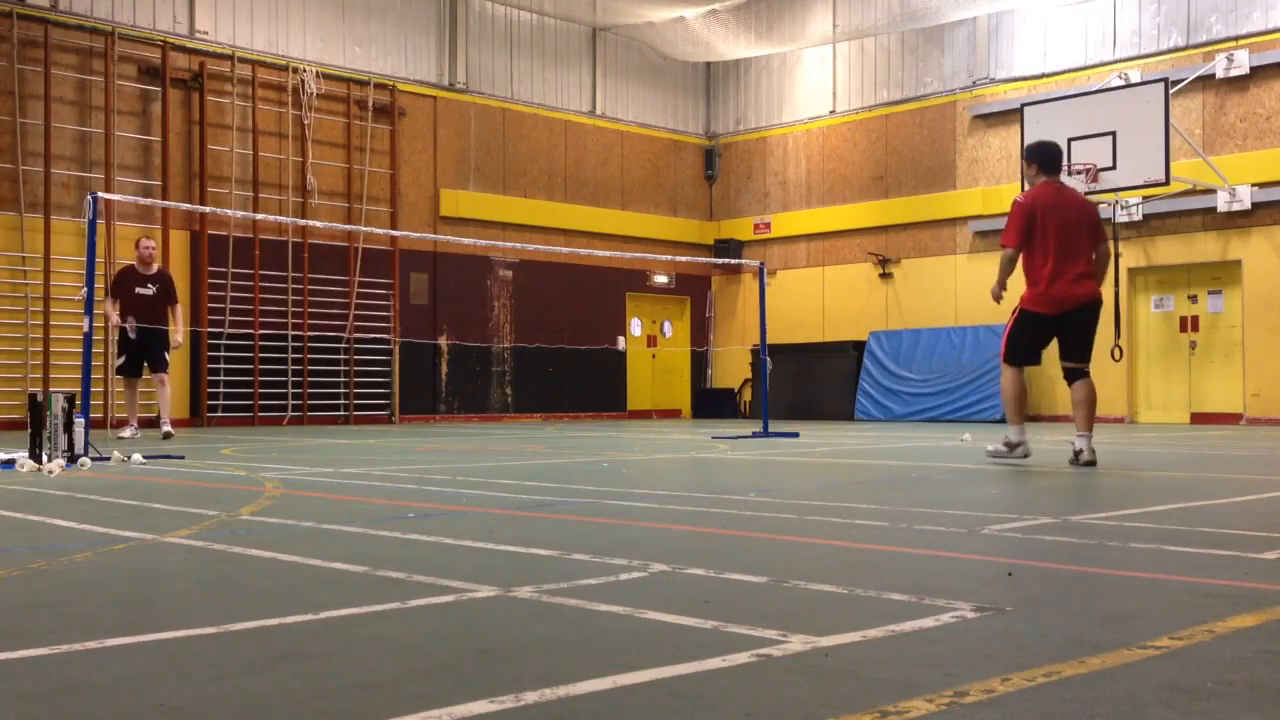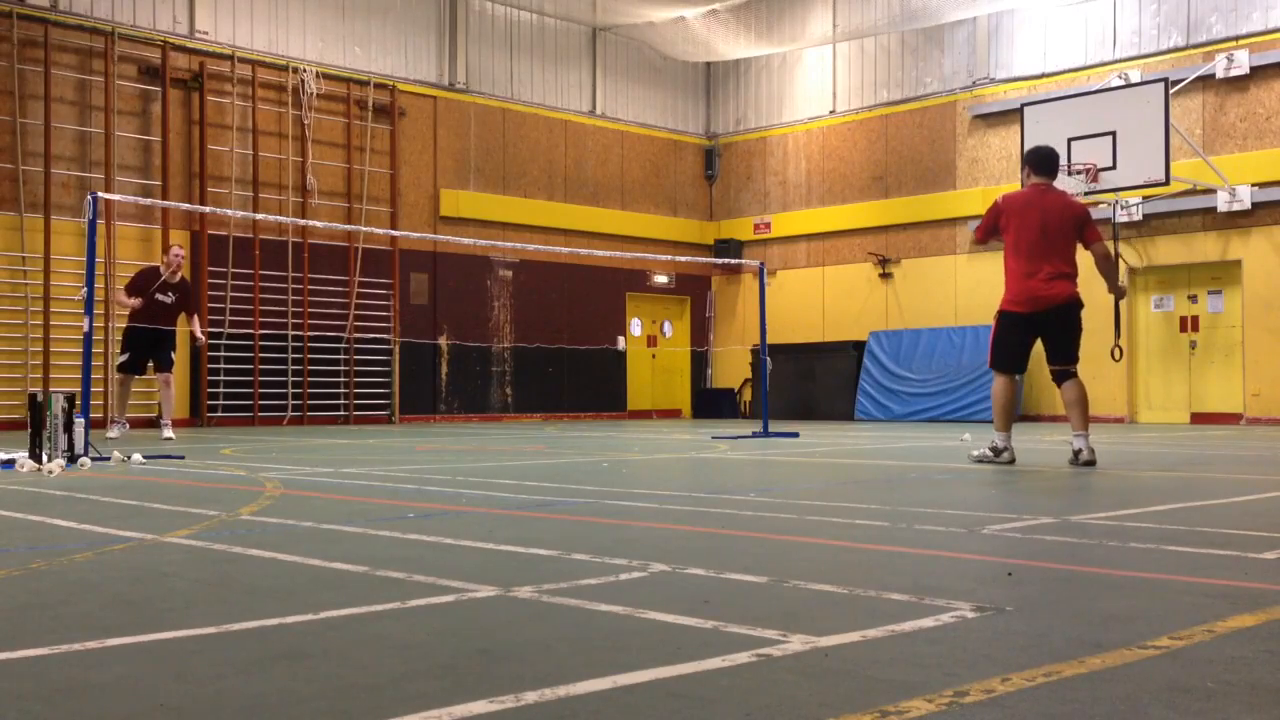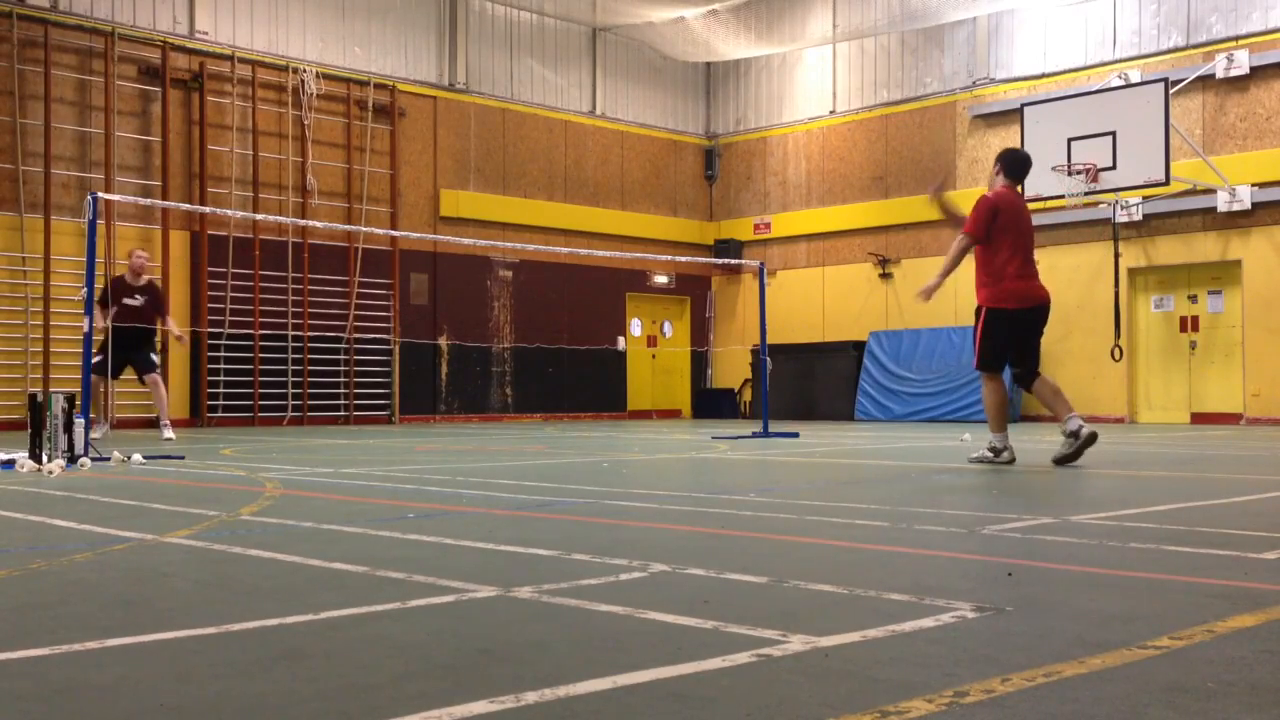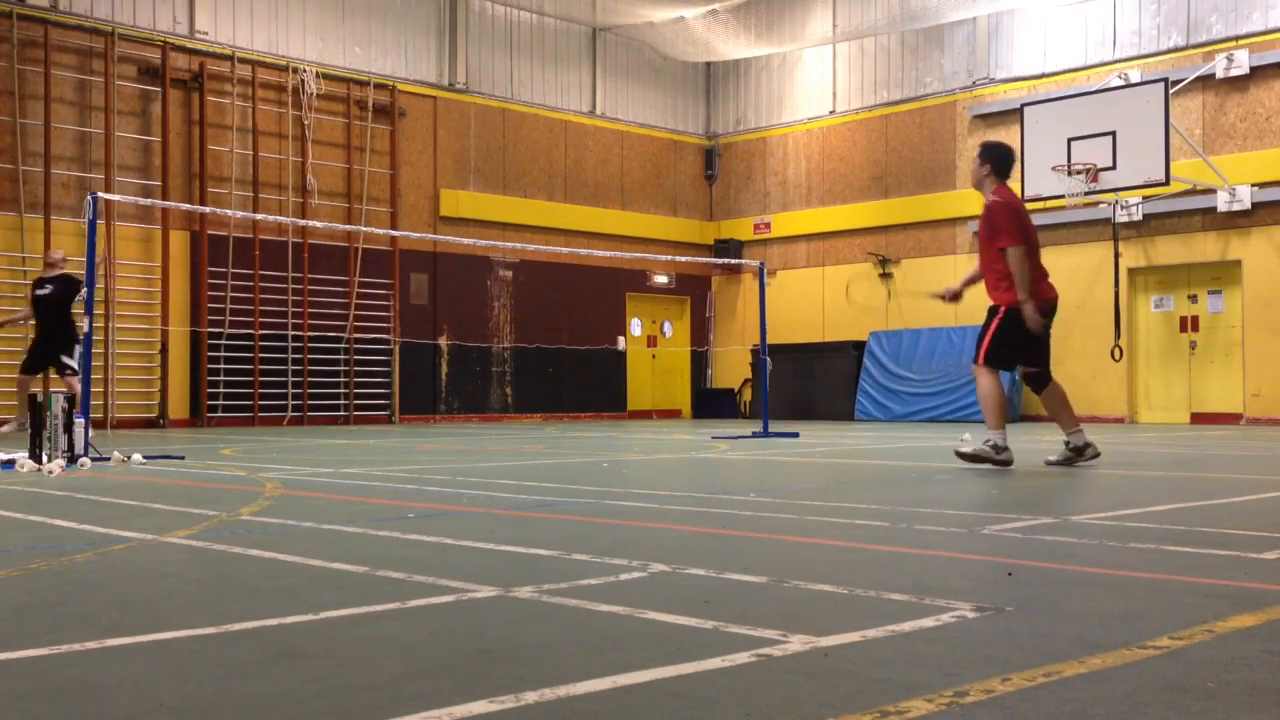
dt=0.7s
person 1, frame 1
left shoulder: (1027, 202)
right shoulder: (1085, 204)
left elbow: (1011, 251)
right elbow: (1104, 253)
left wrist: (1000, 283)
right wrist: (1091, 285)
left hip: (1042, 300)
right hip: (1084, 299)
left knee: (1011, 363)
right knee: (1078, 372)
left ankle: (1016, 438)
right ankle: (1084, 446)
person 1, frame 2
left shoulder: (1007, 203)
right shoulder: (1075, 208)
left elbow: (979, 237)
right elbow: (1101, 251)
right wrist: (1114, 286)
left hip: (1020, 303)
right hip: (1063, 302)
left knee: (1004, 372)
right knee: (1066, 373)
left ankle: (1001, 446)
right ankle: (1082, 445)
person 1, frame 3
left shoulder: (991, 200)
right shoulder: (1020, 208)
left elbow: (966, 239)
right elbow: (971, 224)
left wrist: (940, 277)
right wrist: (942, 203)
left hip: (1000, 301)
right hip: (1034, 300)
left knee: (991, 373)
right knee: (1026, 373)
left ankle: (999, 446)
right ankle: (1076, 426)
person 1, frame 4
left shoulder: (998, 203)
right shoulder: (1003, 202)
left elbow: (1015, 252)
right elbow: (992, 260)
left wrist: (1025, 301)
right wrist: (961, 287)
left hip: (1020, 304)
right hip: (1037, 300)
left knee: (984, 366)
right knee: (1036, 375)
left ankle: (996, 443)
right ankle: (1079, 443)
person 2, frame 1
left shoulder: (164, 277)
right shoulder: (124, 275)
left elbow: (175, 306)
right elbow: (109, 300)
left wrist: (179, 332)
right wrist: (112, 316)
left hip: (157, 334)
right hip: (130, 334)
left knee: (161, 377)
right knee: (130, 380)
left ankle: (165, 423)
right ankle: (132, 425)
person 2, frame 2
left shoulder: (185, 287)
right shoulder: (146, 274)
left elbow: (192, 314)
right elbow: (120, 295)
left wrist: (197, 333)
right wrist: (130, 303)
left hip: (165, 336)
right hip: (137, 332)
left knee: (166, 377)
right knee: (124, 377)
left ankle: (166, 425)
right ankle: (119, 421)
person 2, frame 3
left shoulder: (153, 289)
right shoulder: (114, 284)
left elbow: (164, 316)
right elbow: (100, 309)
left wrist: (175, 332)
right wrist: (100, 323)
left hip: (143, 343)
right hip: (115, 341)
left knee: (154, 379)
right knee: (93, 380)
left ankle: (165, 425)
right ankle: (100, 423)
person 2, frame 4
left shoulder: (65, 280)
right shoulder: (37, 283)
left elbow: (84, 288)
left hip: (64, 338)
right hip: (42, 340)
left knee: (71, 381)
right knee: (23, 380)
right ankle: (21, 421)
